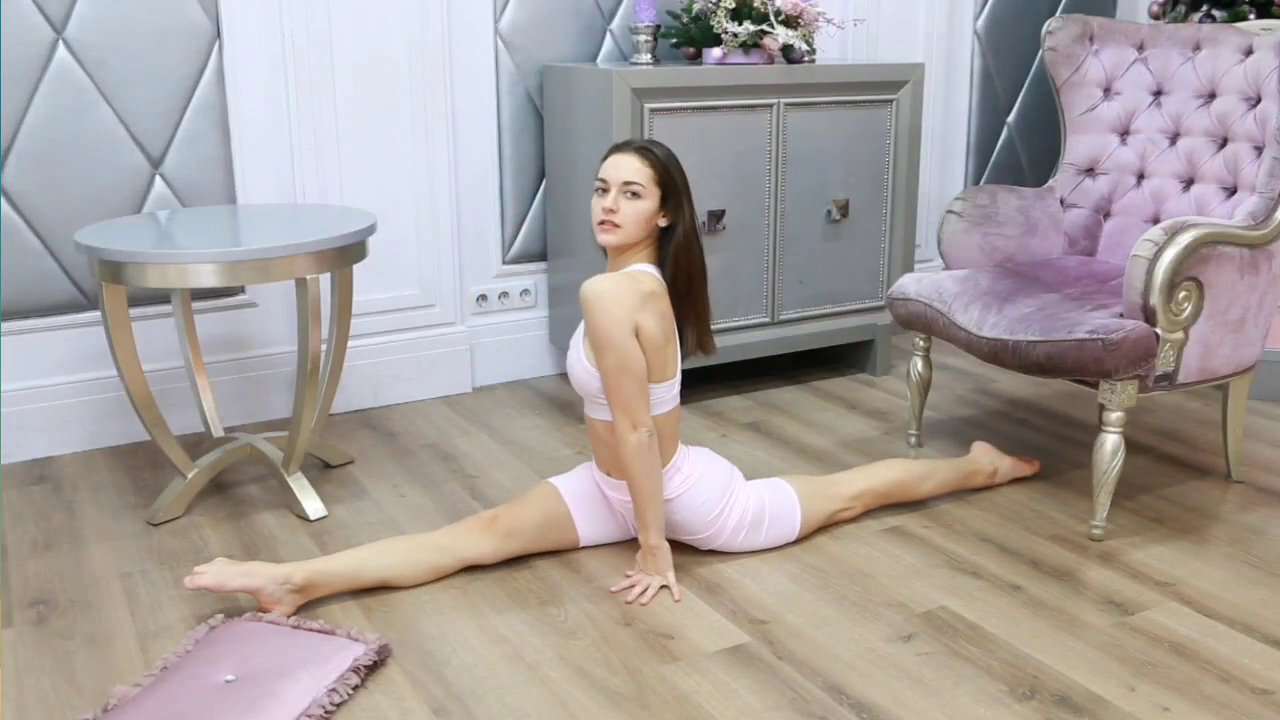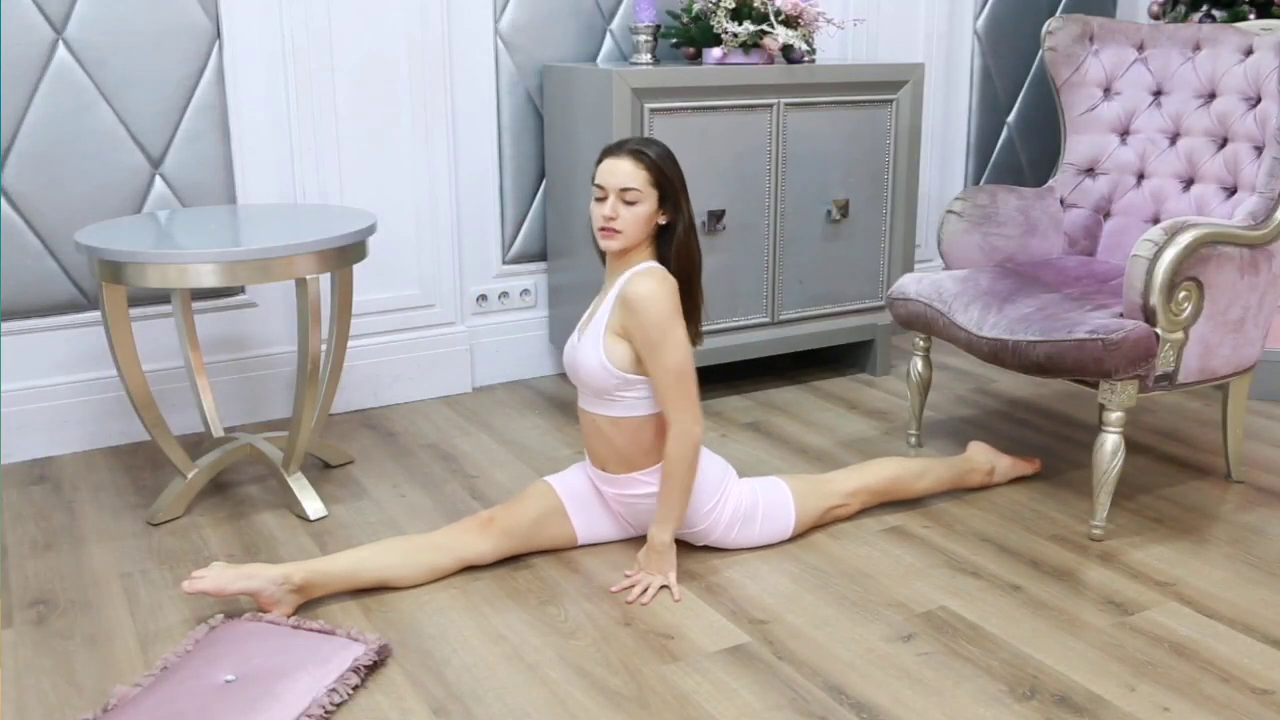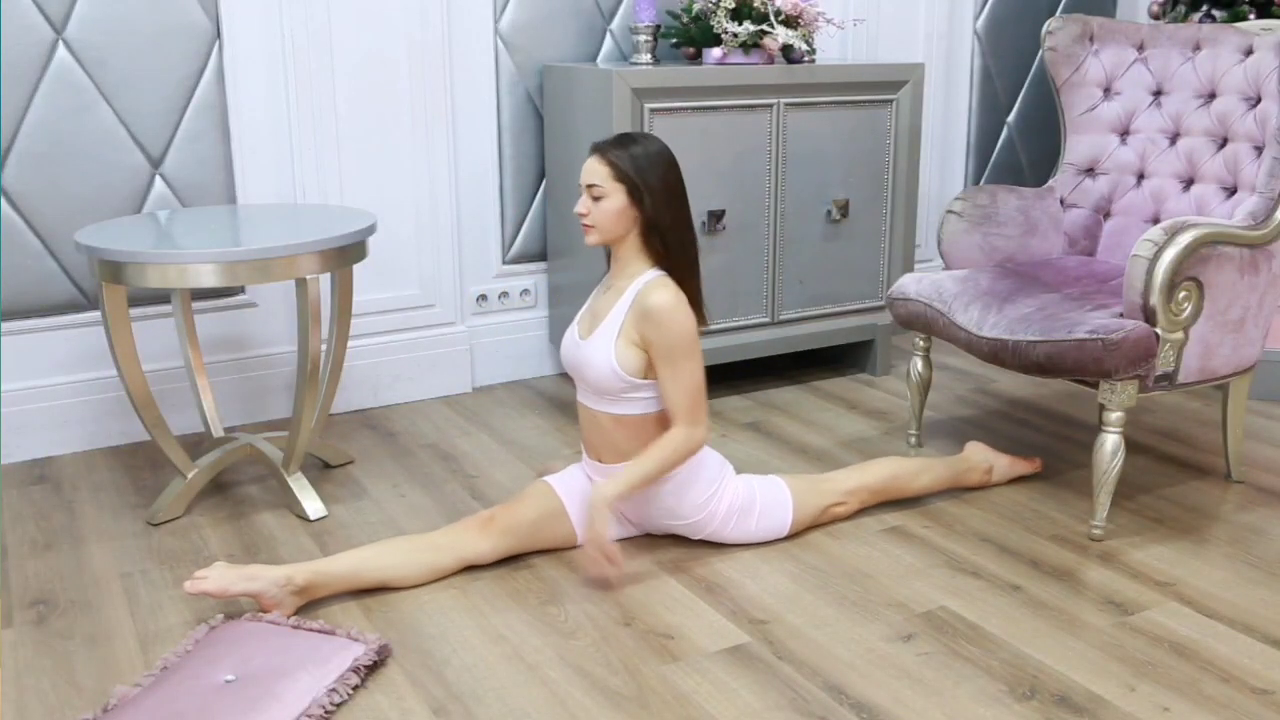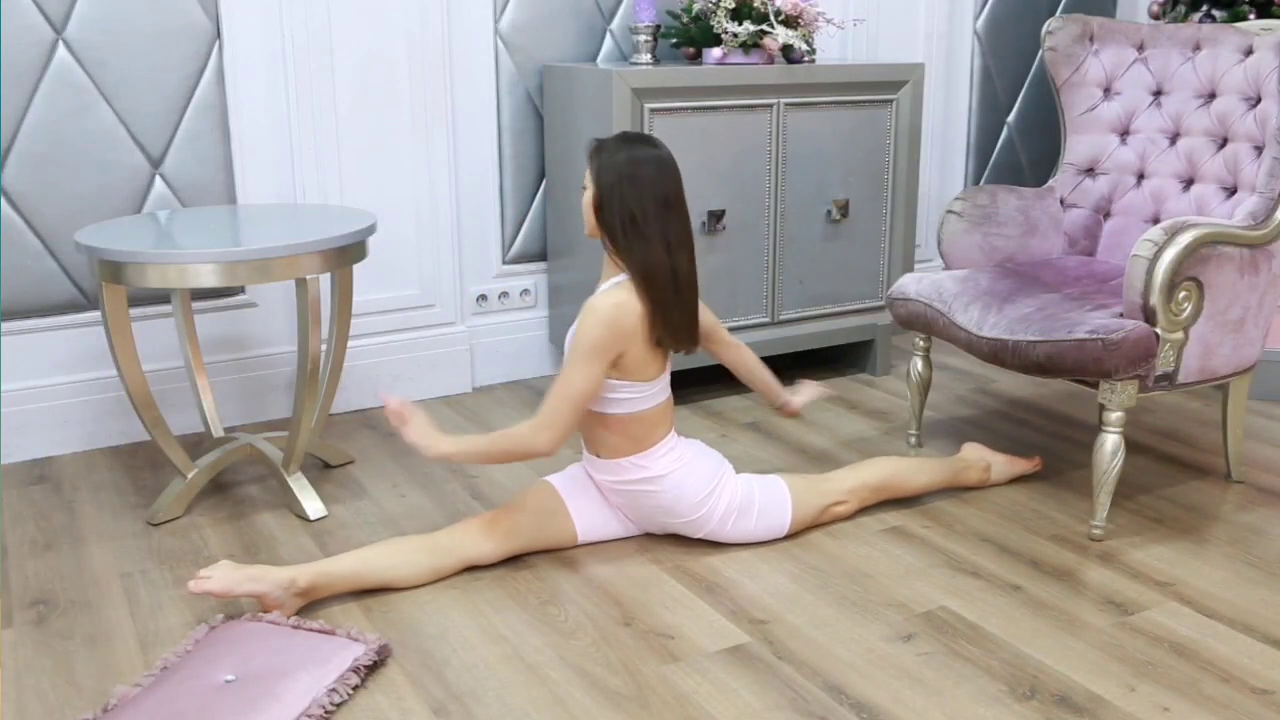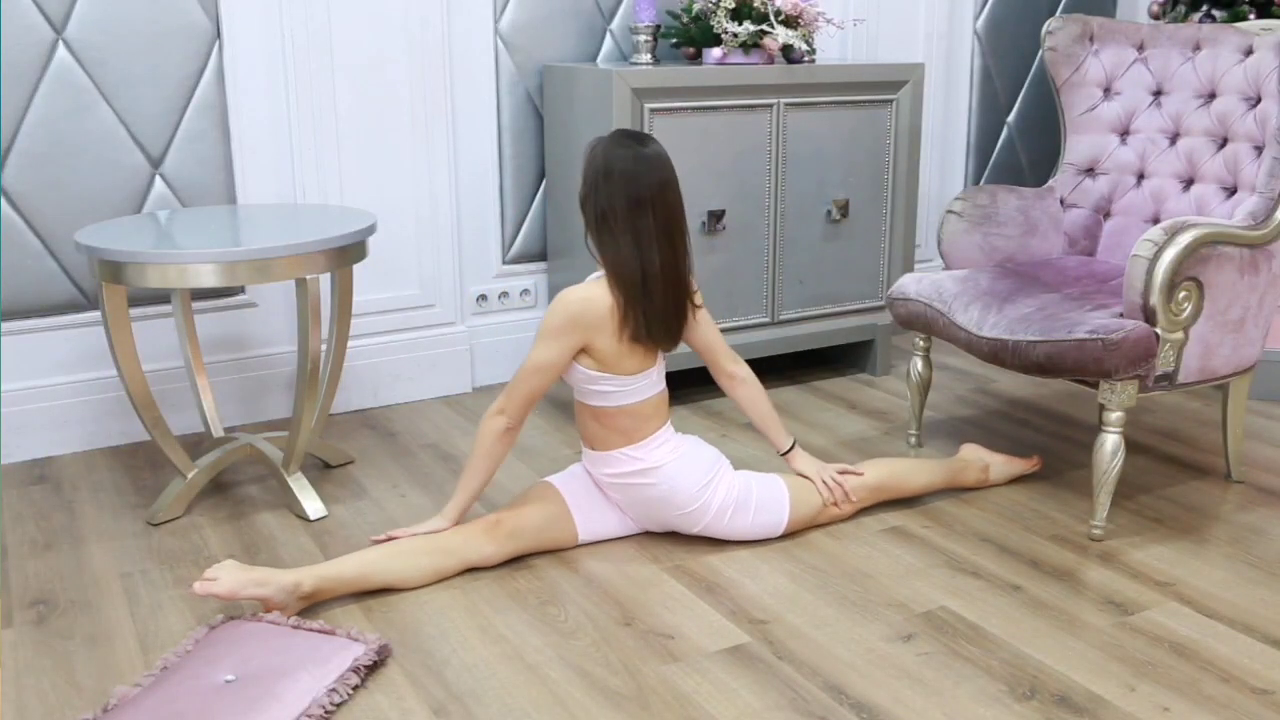
dt=0.4s
person 1, frame 1
left shoulder: (608, 293)
right shoulder: (639, 282)
left elbow: (635, 430)
left wrist: (654, 547)
left hip: (687, 497)
right hip: (619, 485)
right knee: (482, 534)
right ankle: (295, 580)
person 1, frame 2
left shoulder: (648, 291)
right shoulder: (622, 281)
left elbow: (687, 428)
left wrist: (662, 541)
left hip: (678, 495)
right hip: (610, 485)
right knee: (479, 533)
right ankle: (293, 581)
person 1, frame 3
left shoulder: (660, 302)
right shoulder: (615, 279)
left elbow: (690, 431)
left wrist: (609, 496)
left hip: (679, 491)
right hip: (612, 479)
right knee: (481, 533)
right ankle: (295, 581)
person 1, frame 4
left shoulder: (611, 310)
right shoulder: (659, 285)
left elbow: (544, 435)
right elbow: (726, 344)
left wrist: (441, 441)
right wrist: (785, 396)
left hip: (670, 488)
right hip: (621, 483)
right knee: (481, 536)
right ankle: (296, 583)
person 1, frame 5
left shoulder: (581, 305)
right shoulder: (668, 283)
left elbow: (508, 413)
right elbow: (732, 371)
left wrist: (449, 511)
right wrist: (796, 453)
left hip: (668, 482)
right hip: (626, 481)
right knee: (490, 539)
right ankle: (299, 585)
